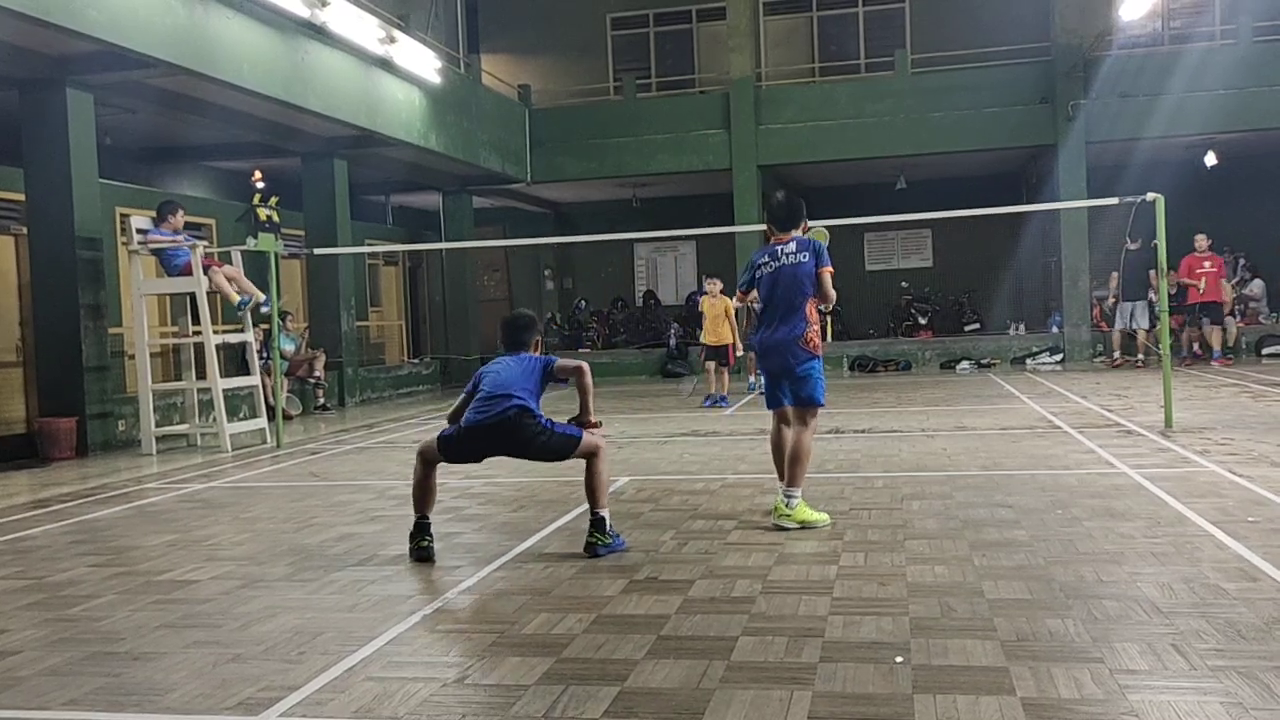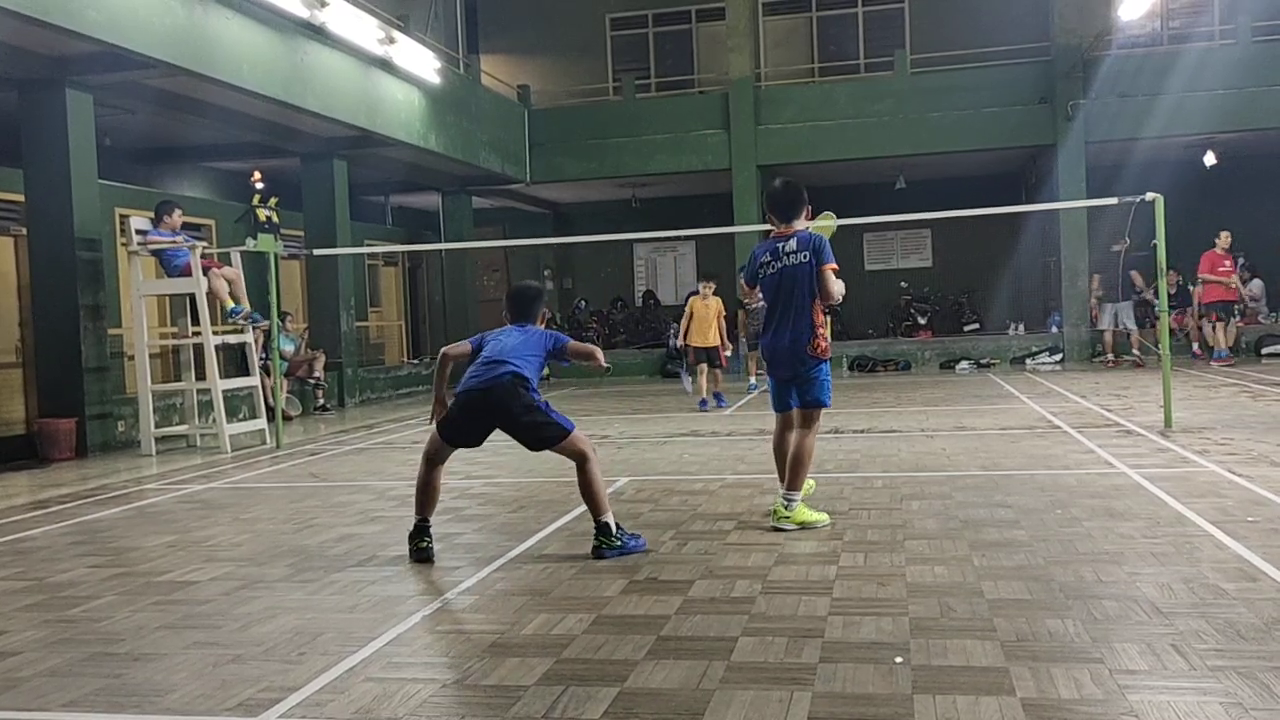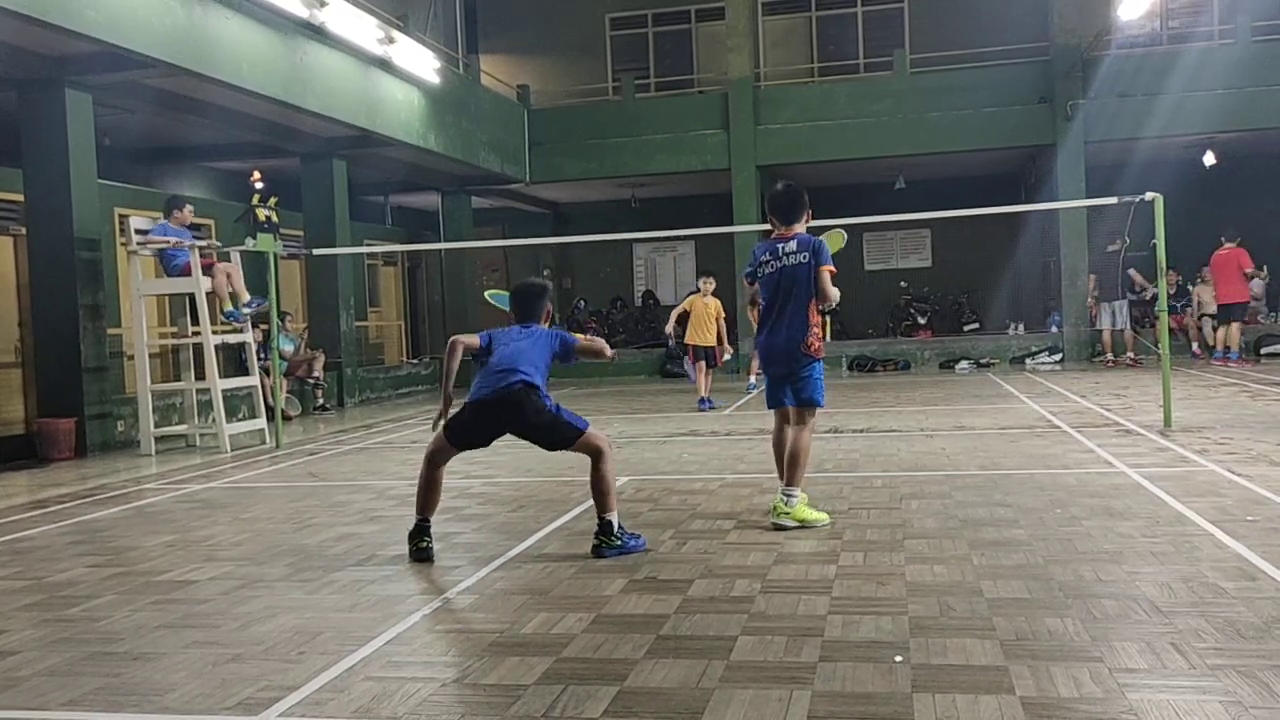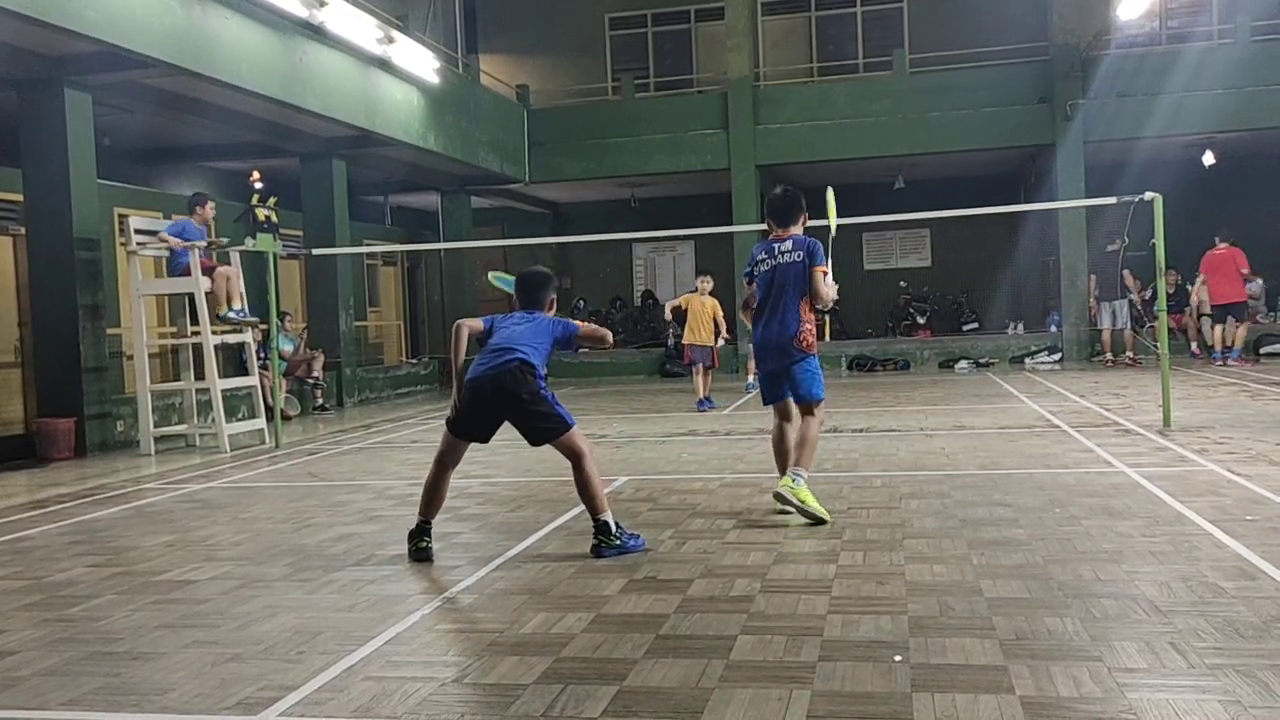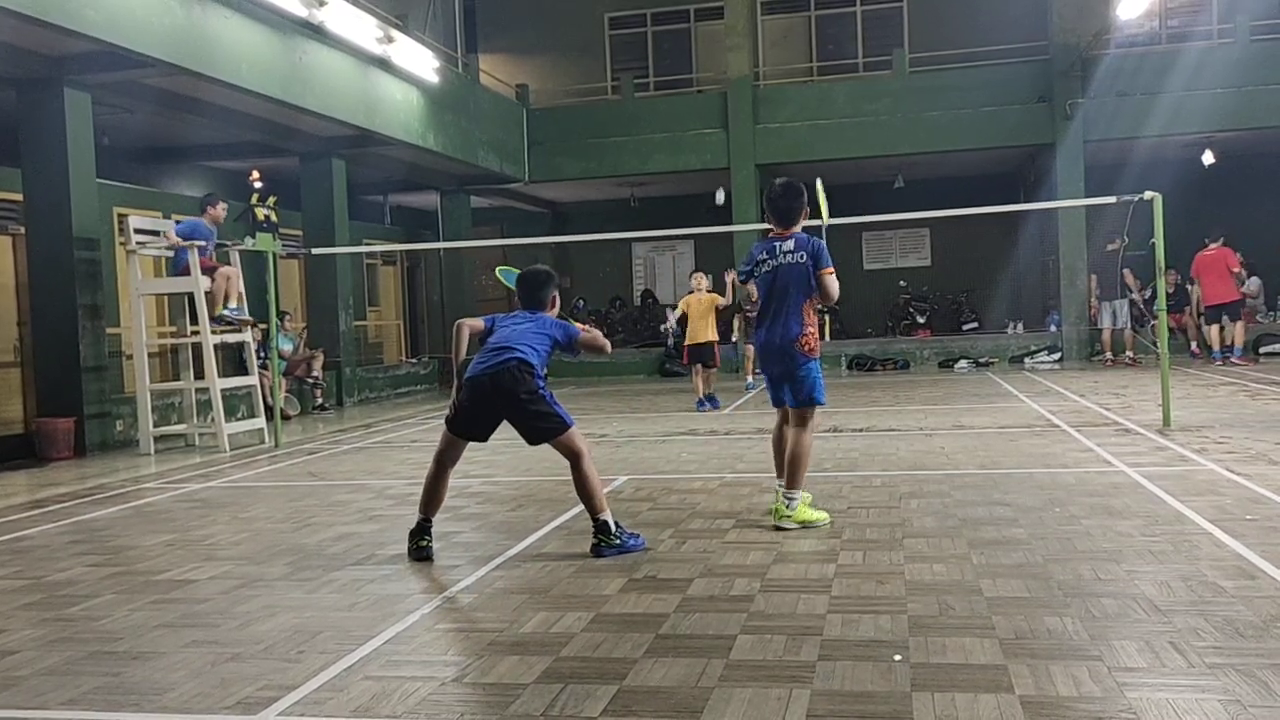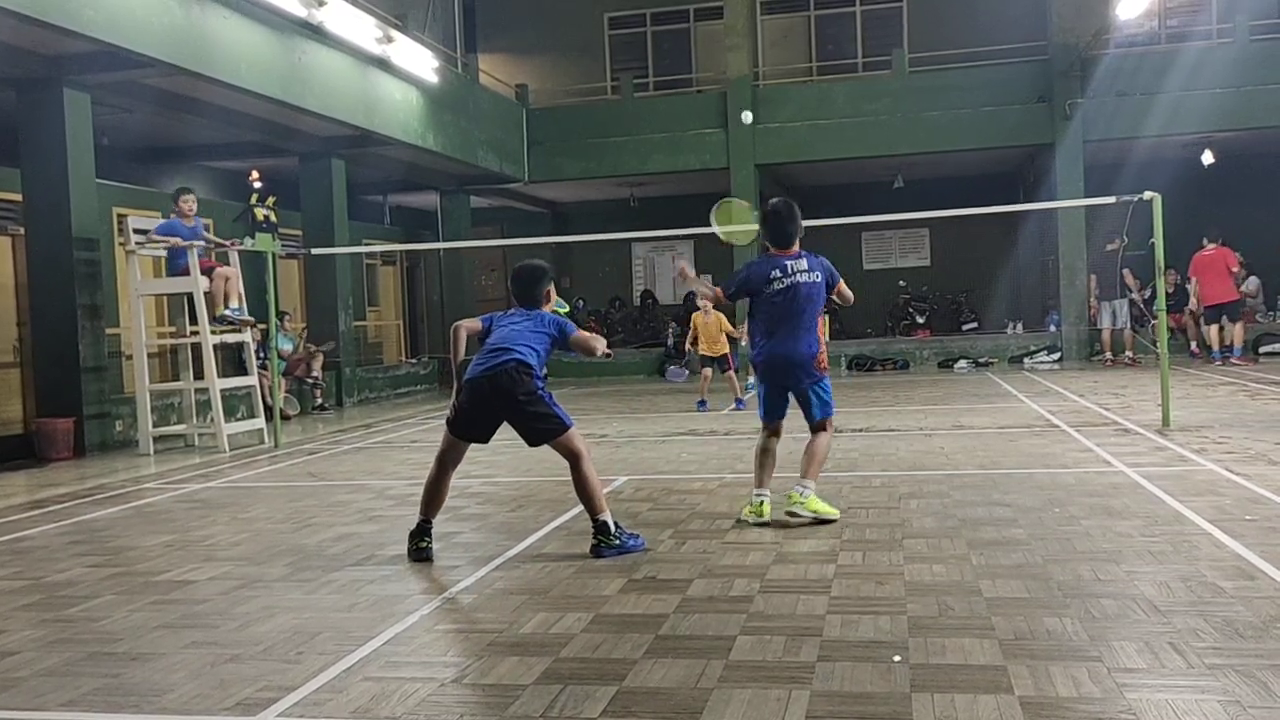
dt=0.5s
person 1, frame 1
left shoulder: (759, 257)
right shoulder: (814, 247)
left elbow: (742, 296)
right elbow: (827, 296)
right wrist: (829, 296)
left hip: (768, 346)
right hip: (801, 343)
left knee: (781, 419)
right knee: (804, 421)
left ankle: (785, 494)
right ankle: (790, 505)
person 1, frame 2
left shoulder: (761, 251)
right shoulder: (816, 243)
left elbow: (748, 289)
right elbow: (829, 295)
right wrist: (840, 289)
left hip: (774, 348)
right hip: (808, 346)
left knee: (785, 421)
right knee: (807, 424)
left ankle: (788, 490)
right ankle: (789, 506)
person 1, frame 3
left shoulder: (761, 251)
right shoulder: (815, 246)
left elbow: (752, 292)
right elbow: (825, 295)
right wrist: (835, 295)
left hip: (770, 347)
right hip: (802, 345)
left knee: (782, 419)
right knee: (803, 421)
left ankle: (786, 491)
right ankle: (789, 503)
person 1, frame 4
left shoulder: (758, 252)
right shoulder: (810, 246)
left elbow: (751, 295)
right elbow: (818, 297)
right wrist: (832, 292)
left hip: (764, 343)
right hip: (796, 340)
left knee: (783, 414)
right knee: (812, 411)
left ankle: (787, 484)
right ankle: (795, 482)
person 1, frame 5
left shoulder: (758, 251)
right shoulder: (813, 246)
left elbow: (740, 285)
right elbow: (829, 296)
right wrist: (830, 282)
left hip: (768, 346)
right hip: (799, 345)
left knee: (786, 417)
right knee: (803, 421)
left ankle: (785, 491)
right ankle: (790, 506)
person 1, frame 6
left shoulder: (756, 269)
right shoulder: (820, 265)
left elbow: (716, 296)
right elbow: (848, 299)
left wrist: (692, 278)
left hip: (769, 362)
right hip: (807, 360)
left knee: (771, 430)
right knee: (823, 428)
left ankle: (759, 502)
right ankle: (803, 494)
person 2, frame 1
left shoulder: (488, 368)
right shoulder: (542, 361)
left elbow: (453, 415)
right elbow: (580, 368)
right wrist: (587, 414)
left hip: (476, 429)
right hip: (521, 424)
left knee: (424, 455)
right knee: (596, 446)
left ankle: (421, 537)
right ankle: (600, 531)
person 2, frame 2
left shoulder: (490, 336)
right shoulder: (547, 337)
left elbow: (447, 354)
right elbow: (593, 353)
left wrist: (439, 396)
right wrist: (599, 361)
left hip: (470, 395)
right hip: (514, 394)
left knee: (432, 458)
right knee: (585, 453)
left ankle: (421, 537)
right ankle: (608, 535)
person 2, frame 3
left shoulder: (496, 335)
right shoulder: (553, 336)
left elbow: (457, 342)
right elbow: (603, 352)
left wrist: (446, 396)
right wrist: (598, 344)
left hip: (482, 403)
right hip: (525, 399)
left knee: (434, 457)
right knee: (601, 448)
left ankle: (421, 537)
right ankle: (609, 534)
person 2, frame 4
left shoulder: (500, 320)
right shoulder: (555, 324)
left elbow: (462, 326)
right elbow: (605, 337)
left wrist: (458, 381)
right wrist: (590, 330)
left hip: (479, 383)
right hip: (520, 381)
left knee: (445, 460)
right knee: (580, 452)
left ankle: (421, 537)
right ankle: (606, 533)
person 2, frame 5
left shoulder: (502, 319)
right shoulder: (557, 325)
left elbow: (463, 325)
right elbow: (603, 346)
left wrist: (458, 378)
right wrist: (595, 334)
left hip: (477, 382)
right hip: (517, 380)
left knee: (444, 458)
right knee: (578, 452)
left ankle: (421, 534)
right ankle: (606, 532)
person 2, frame 6
left shoulder: (499, 318)
right shoulder: (553, 321)
left elbow: (460, 328)
right elbow: (590, 348)
left wrist: (458, 381)
right wrist: (599, 342)
left hip: (477, 383)
right hip: (517, 382)
left knee: (446, 460)
right knee: (577, 453)
left ankle: (421, 536)
right ankle: (606, 533)
